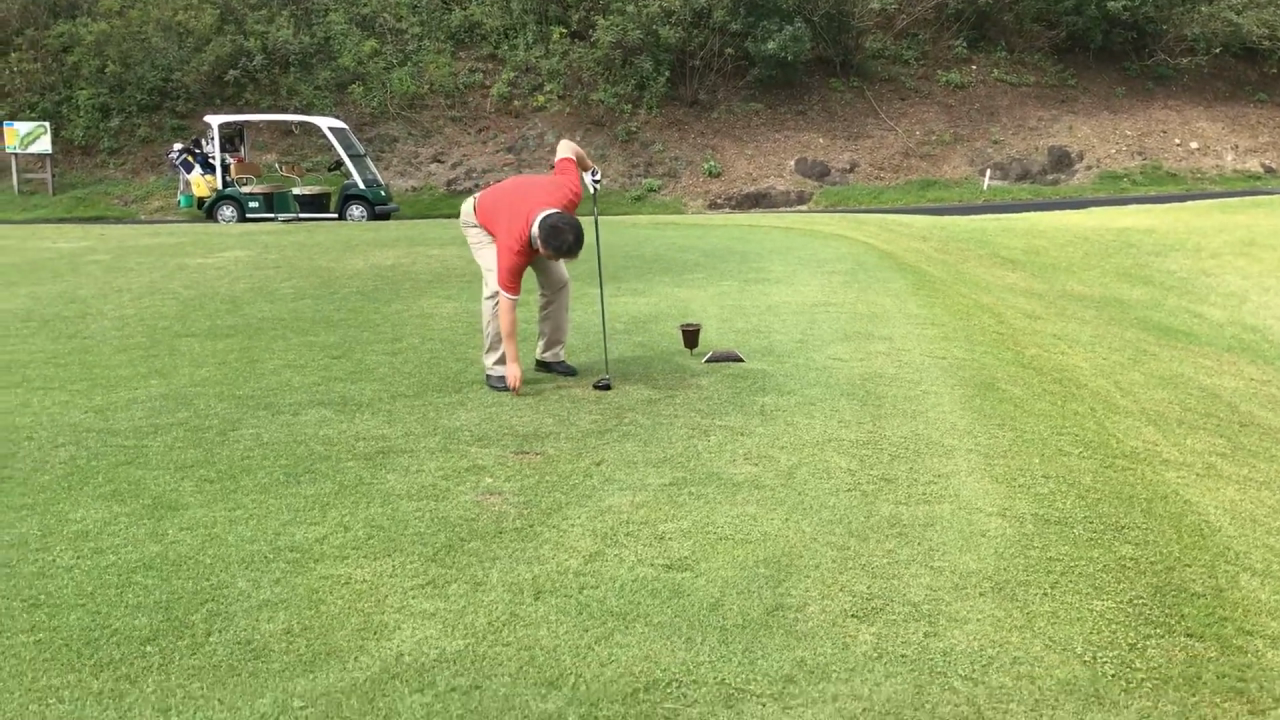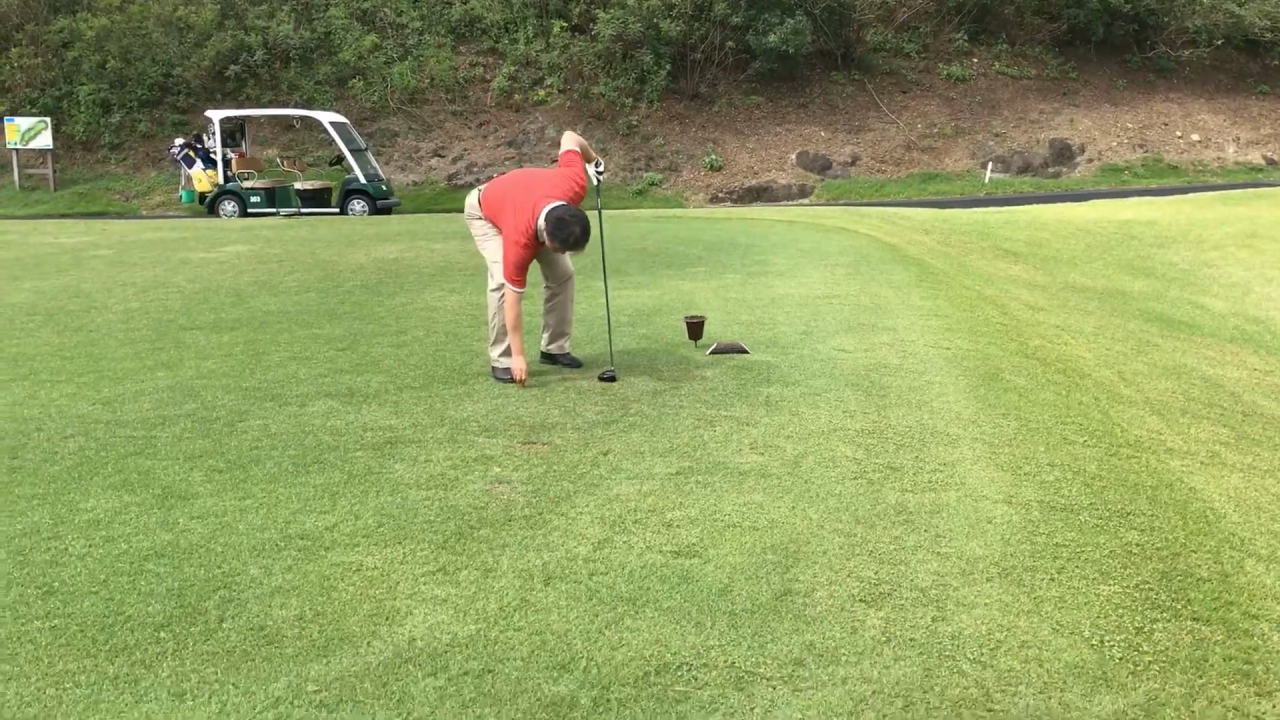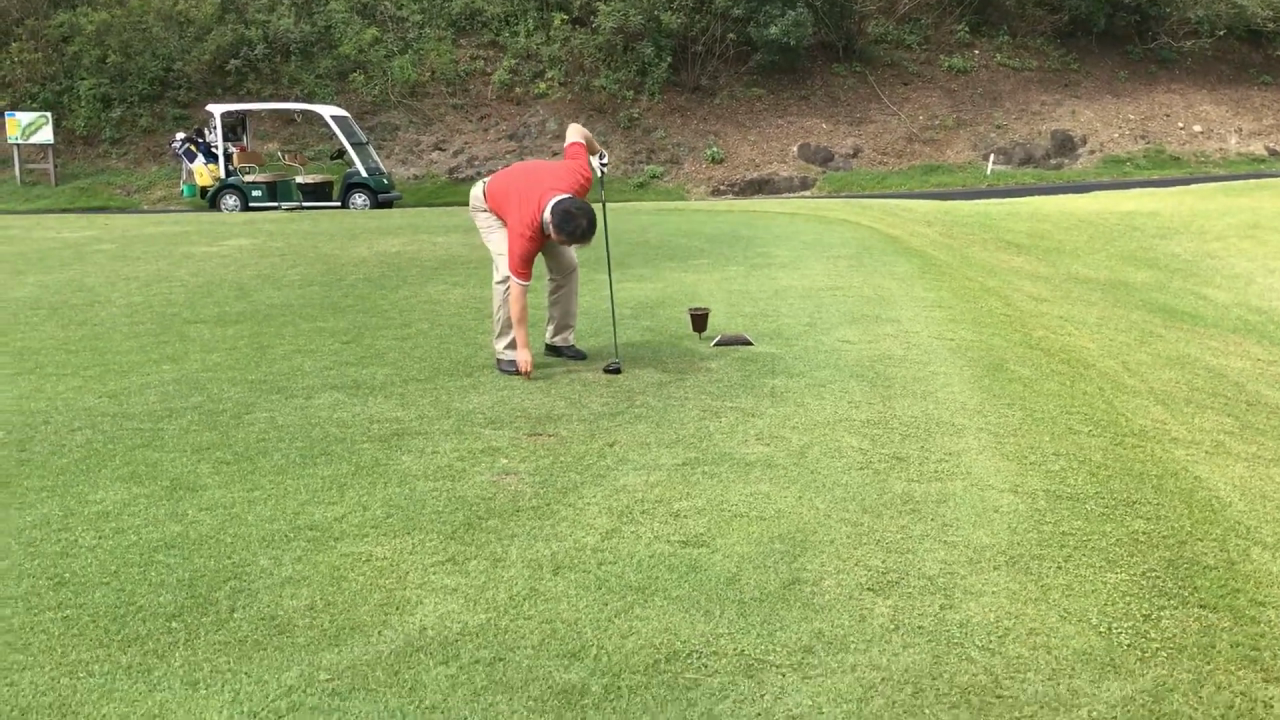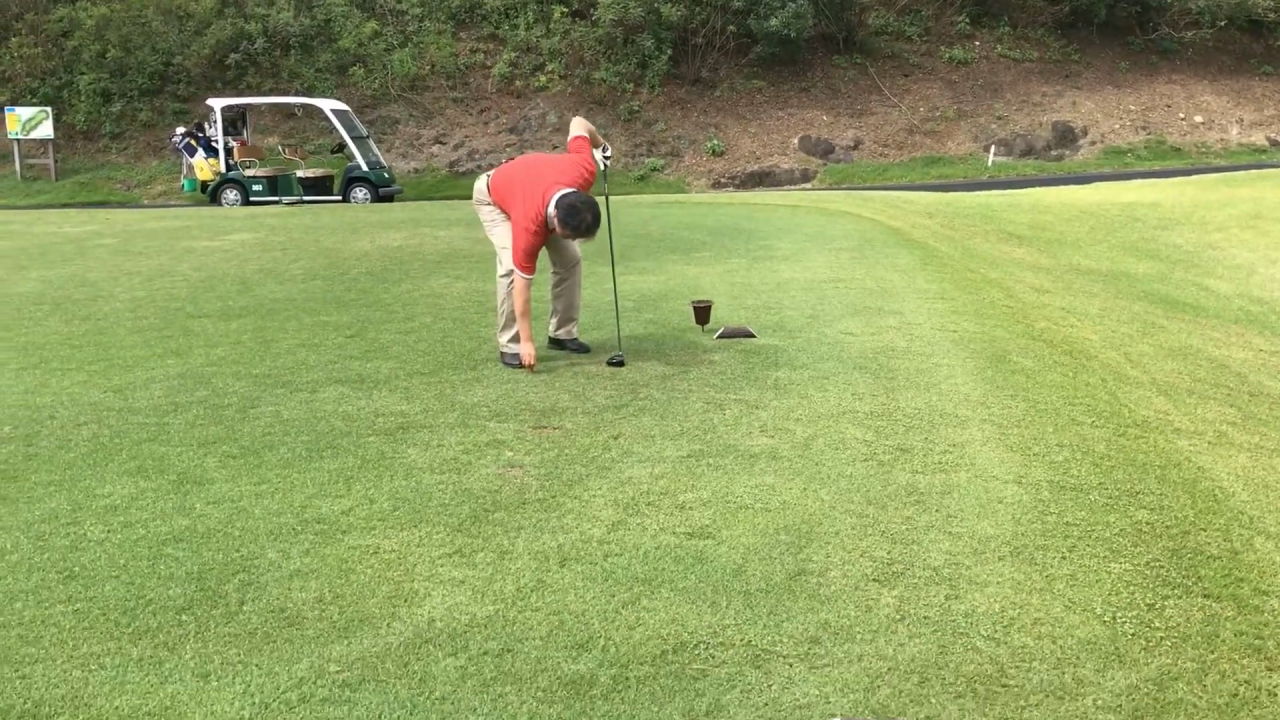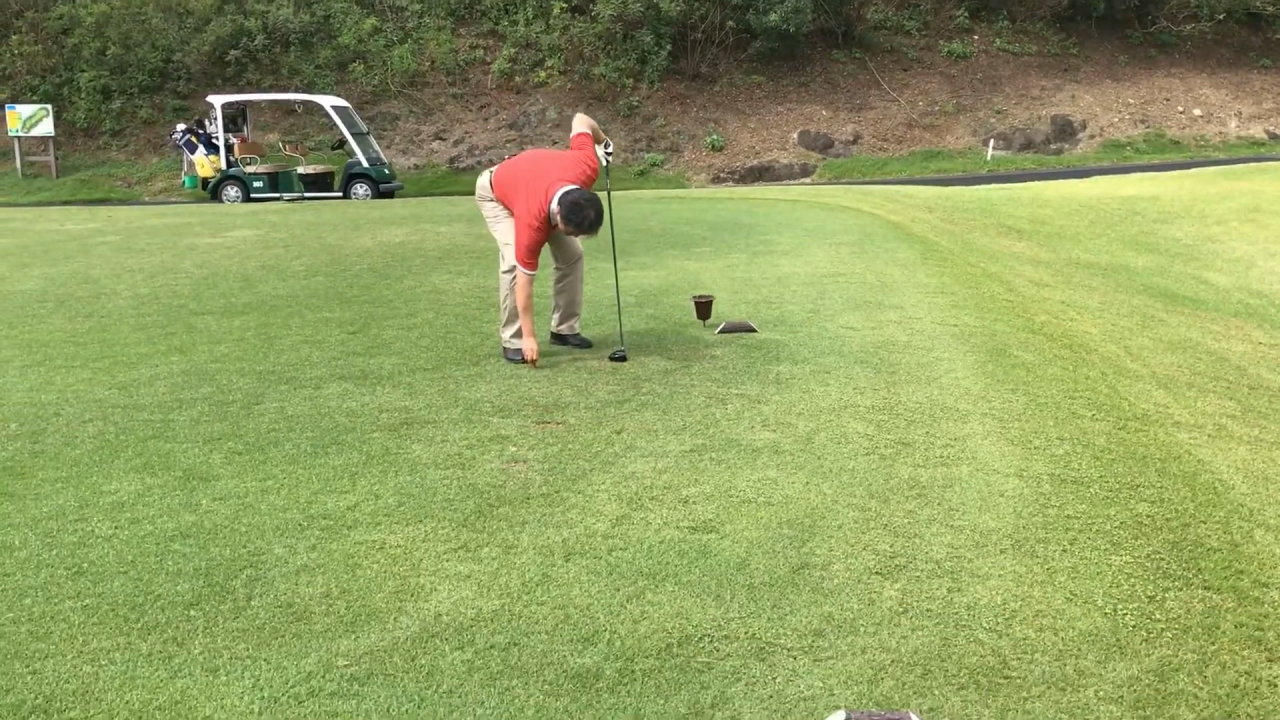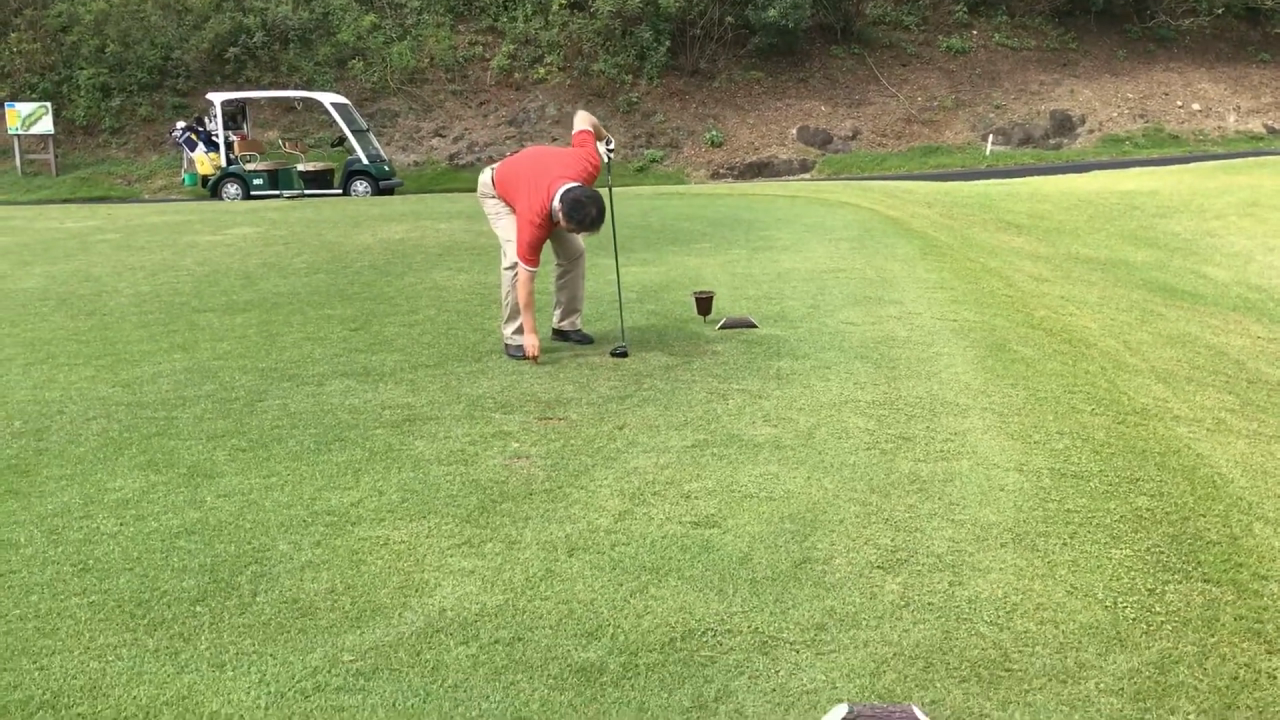
dt=0.1s
person 1, frame 1
left shoulder: (570, 193)
right shoulder: (515, 246)
left elbow: (566, 146)
right elbow: (507, 305)
left wrist: (590, 169)
right wrist: (513, 363)
left hip: (522, 208)
right hip: (479, 219)
left knee: (558, 281)
right knee: (496, 288)
left ankle: (550, 356)
right ankle: (496, 367)
person 1, frame 2
left shoulder: (575, 186)
right shoulder: (521, 238)
left elbow: (570, 137)
right elbow: (513, 298)
left wrist: (594, 161)
right wrist: (518, 356)
left hip: (527, 200)
right hip: (485, 212)
left knee: (562, 274)
right knee: (502, 281)
left ankle: (555, 349)
right ankle: (502, 359)
person 1, frame 3
left shoulder: (581, 178)
right shoulder: (526, 231)
left elbow: (575, 130)
right elbow: (518, 291)
left wrist: (598, 153)
right wrist: (523, 349)
left hip: (532, 192)
right hip: (489, 204)
left knee: (566, 266)
right knee: (507, 273)
left ankle: (559, 341)
right ankle: (507, 352)
person 1, frame 4
left shoulder: (585, 172)
right shoulder: (531, 225)
left elbow: (578, 123)
right elbow: (522, 285)
left wrist: (601, 146)
right wrist: (528, 342)
left hip: (538, 185)
right hip: (493, 196)
left knee: (570, 259)
right knee: (511, 266)
left ankle: (562, 334)
right ankle: (510, 345)
person 1, frame 5
left shoulder: (588, 168)
right shoulder: (533, 221)
left elbow: (581, 120)
right elbow: (524, 280)
left wrist: (603, 141)
right wrist: (529, 337)
left hip: (538, 180)
right hip: (495, 193)
left knee: (572, 255)
right knee: (514, 262)
left ankle: (565, 329)
right ankle: (513, 340)
person 1, frame 6
left shoulder: (589, 166)
right shoulder: (535, 218)
left elbow: (582, 117)
right elbow: (526, 277)
left wrist: (605, 139)
right wrist: (531, 334)
left hip: (540, 179)
right hip: (497, 190)
left knee: (574, 251)
right knee: (515, 259)
left ankle: (566, 325)
right ankle: (514, 337)
